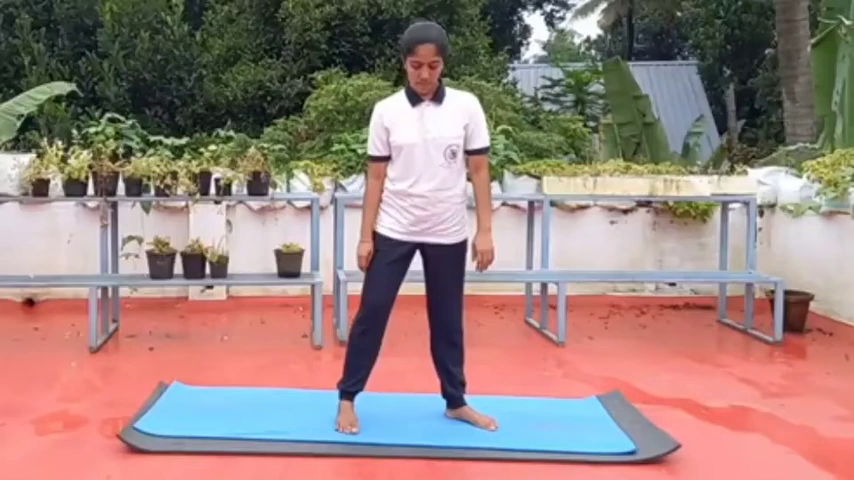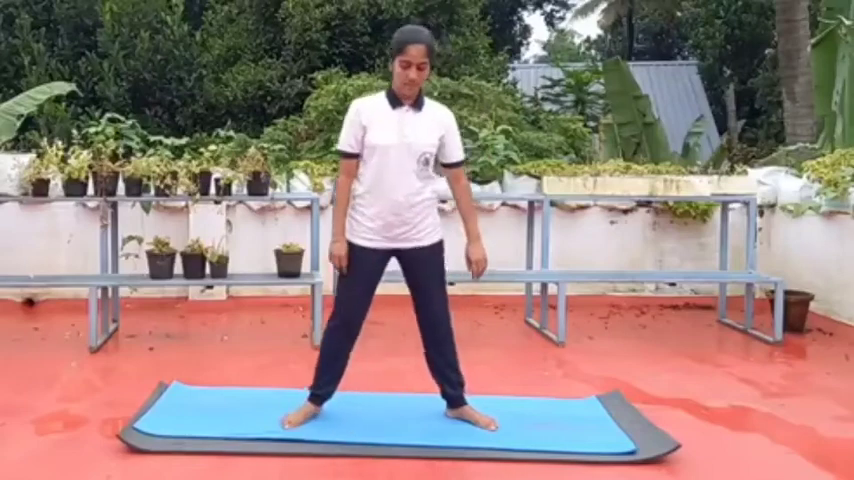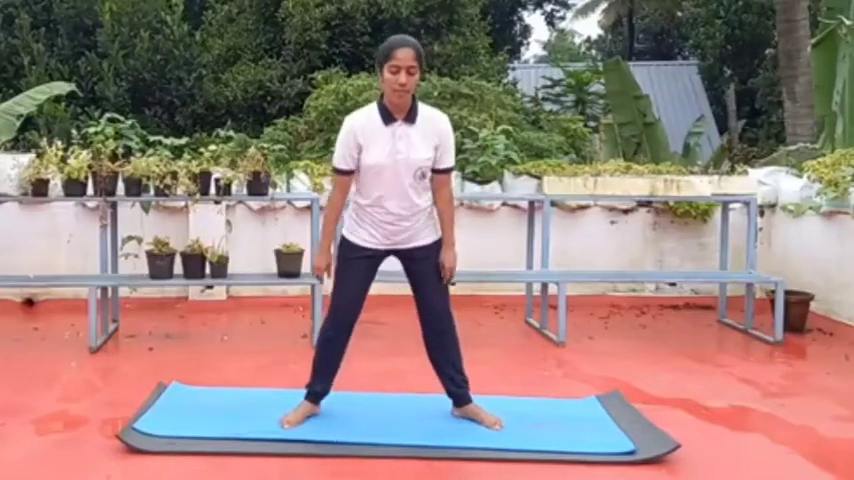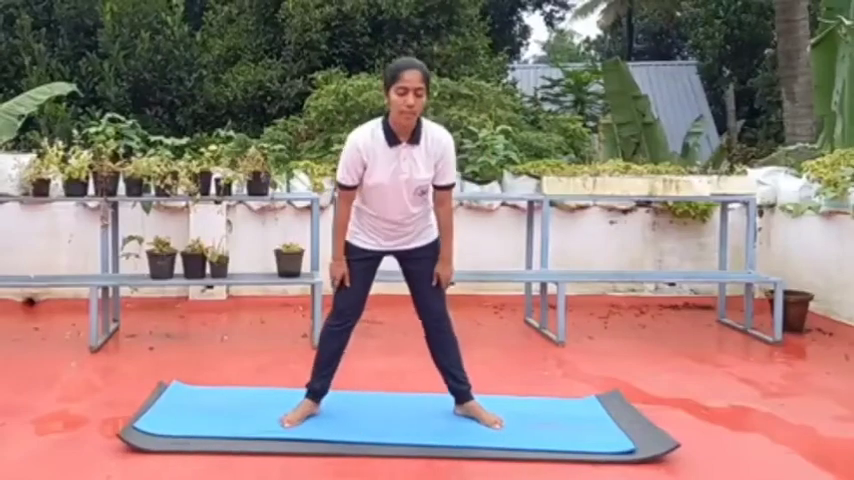
dt=0.4s
person 1, frame 1
left shoulder: (466, 106)
right shoulder: (386, 111)
left elbow: (479, 172)
right elbow: (376, 177)
left wrist: (485, 232)
right wrist: (365, 236)
left hip: (448, 233)
right hip: (394, 230)
left knee: (447, 319)
right knee: (372, 312)
left ankle: (456, 401)
right ankle: (348, 398)
person 1, frame 2
left shoulder: (441, 118)
right shoulder: (363, 110)
left elbow: (458, 181)
right elbow: (346, 176)
left wrist: (475, 240)
right wrist: (337, 236)
left hip: (422, 238)
right hip: (366, 237)
left knee: (437, 321)
right knee: (345, 320)
left ankle: (457, 402)
right ankle: (316, 400)
person 1, frame 3
left shoulder: (437, 123)
right shoulder: (357, 124)
left elbow: (442, 189)
right elbow: (340, 188)
left wrist: (448, 247)
right wrist: (324, 246)
left hip: (420, 239)
right hip: (362, 238)
left knee: (438, 318)
right knee: (340, 317)
left ankle: (463, 401)
right ankle: (312, 399)
person 1, frame 4
left shoulder: (440, 141)
right shoulder: (361, 141)
left elbow: (443, 203)
right elbow: (345, 202)
left wrist: (446, 258)
right wrist: (338, 256)
left hip: (419, 242)
right hip: (364, 242)
left knee: (437, 319)
right knee: (342, 317)
left ankle: (464, 399)
right ankle: (312, 398)
